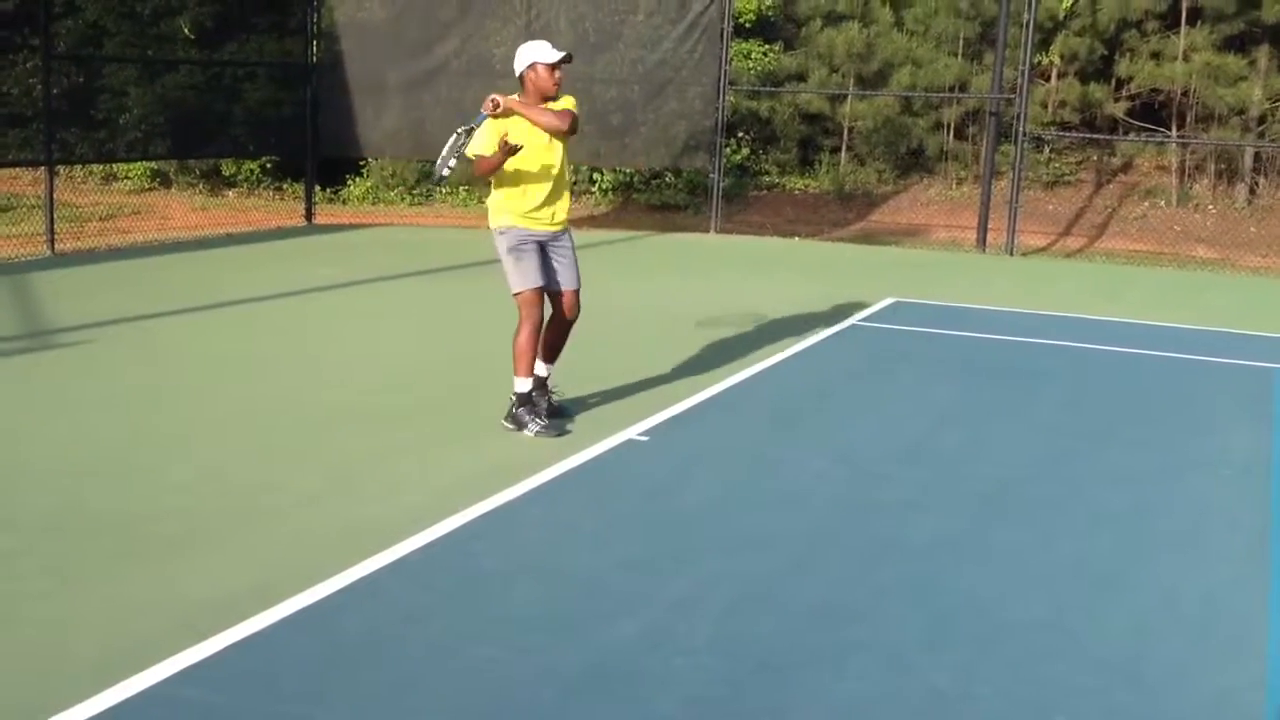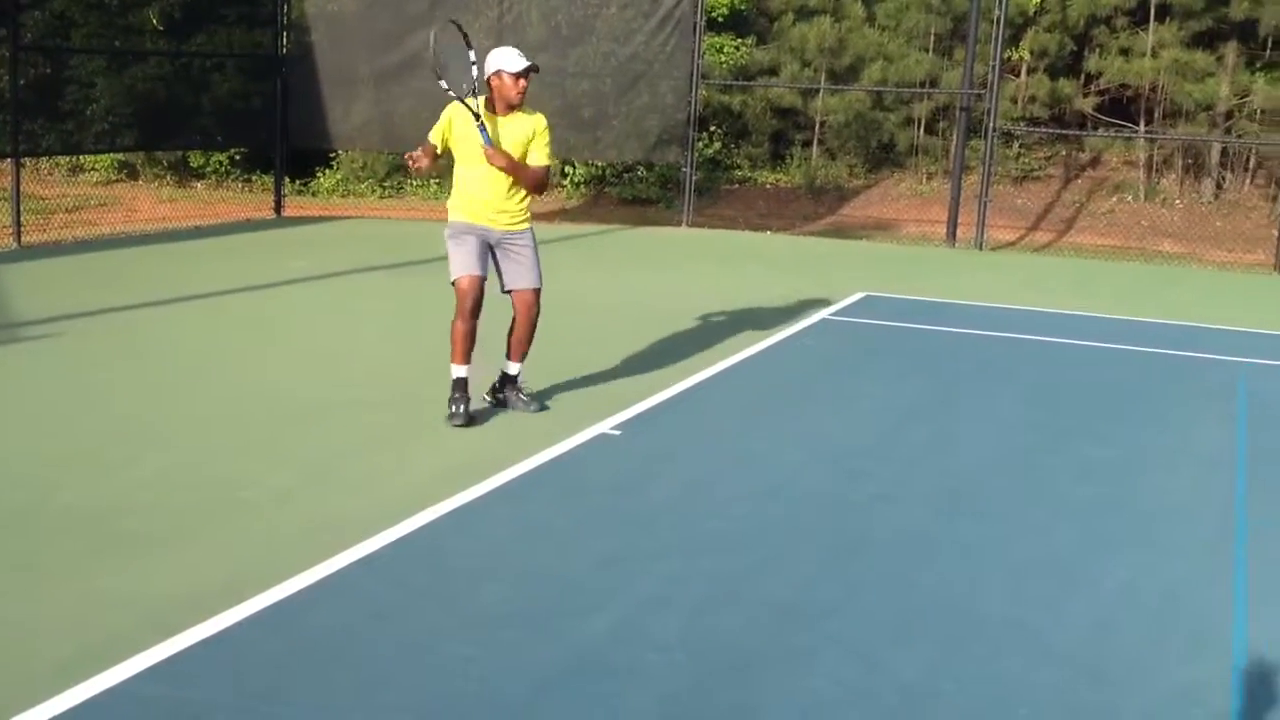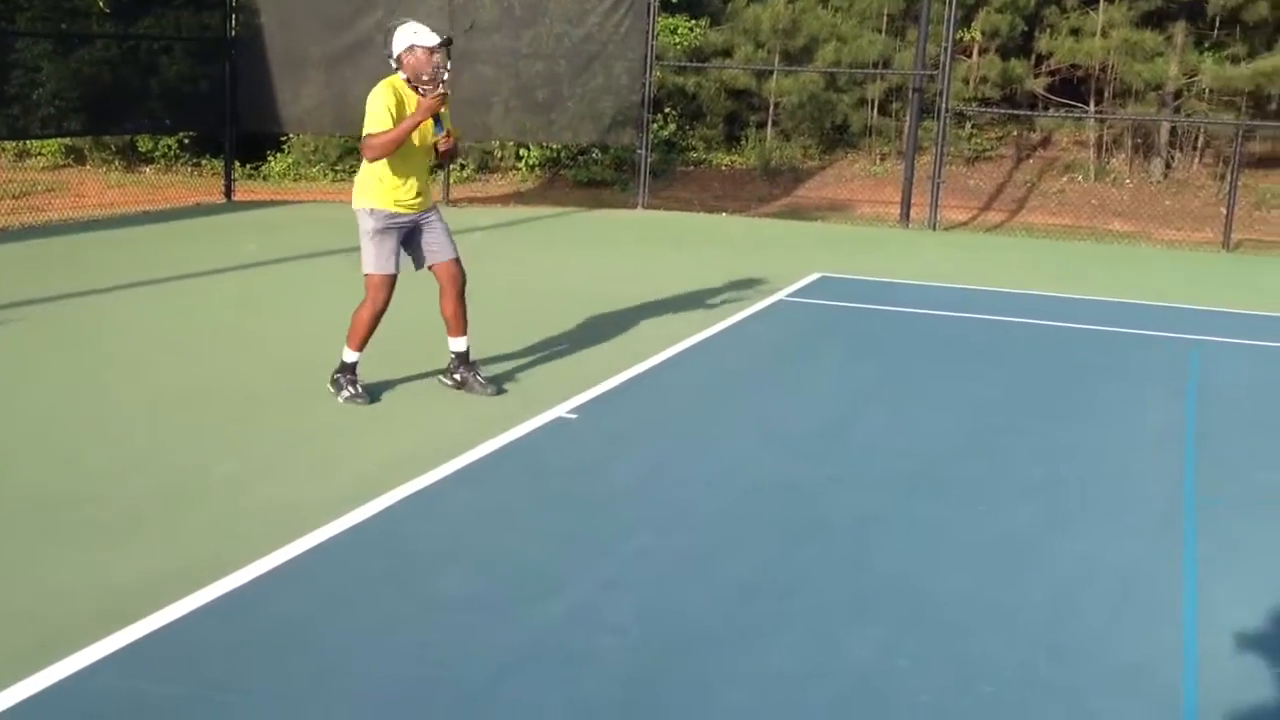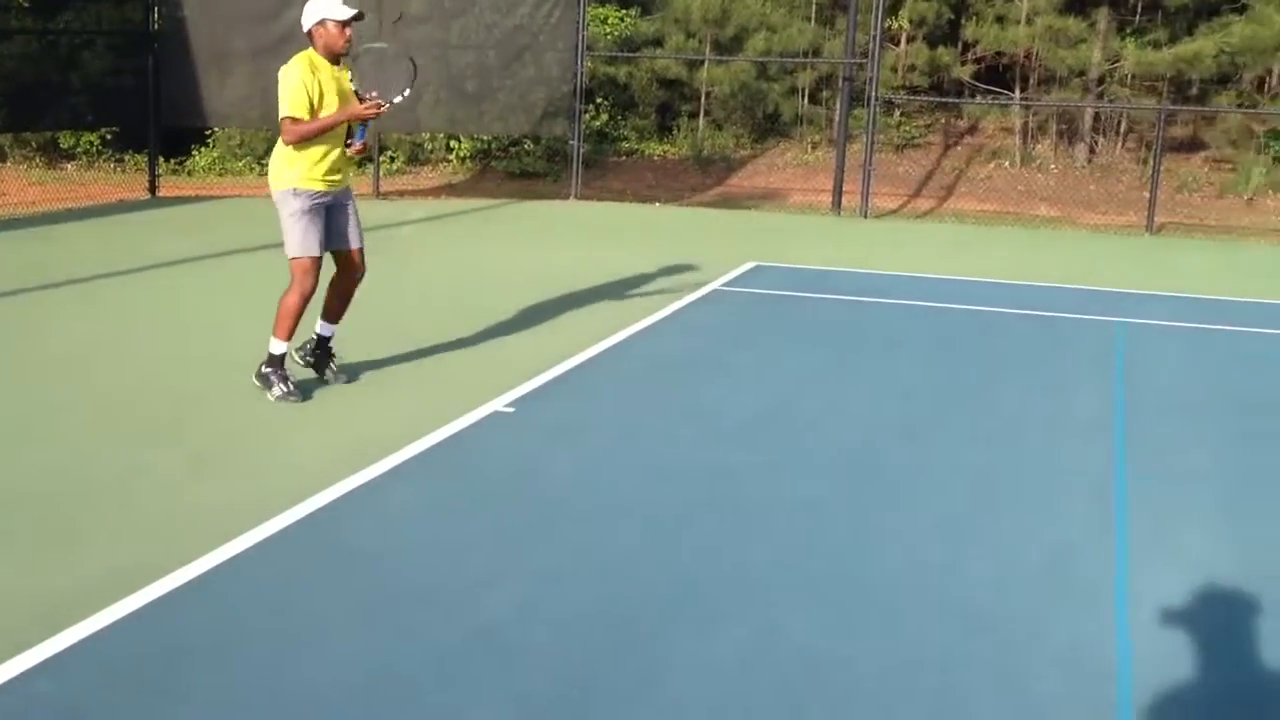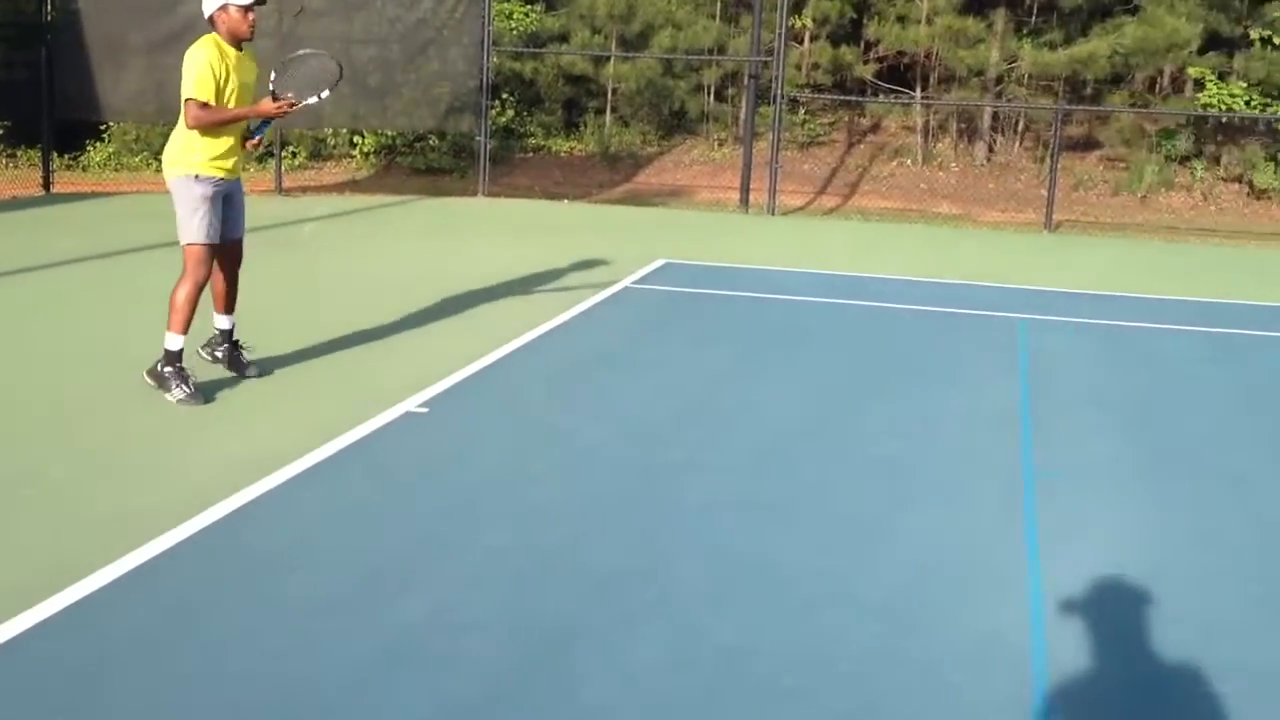
dt=0.3s
person 1, frame 1
left shoulder: (563, 107)
right shoulder: (498, 115)
left elbow: (566, 126)
right elbow: (480, 169)
left wrist: (516, 104)
right wrist: (497, 156)
left hip: (556, 227)
right hip: (513, 225)
left knee: (568, 310)
right knee: (532, 313)
left ankle: (538, 385)
right ankle: (520, 405)
person 1, frame 2
left shoulder: (535, 124)
right shoulder: (458, 113)
left elbow: (540, 184)
right elbow: (428, 151)
left wrist: (509, 165)
right wrist: (420, 157)
left hip: (514, 228)
right hip: (467, 223)
left knee: (528, 309)
right knee: (468, 300)
left ankle: (506, 384)
right ankle: (458, 390)
person 1, frame 3
left shoulder: (436, 95)
right shoulder: (385, 94)
left elbow: (437, 154)
right elbow: (371, 151)
left wrist: (446, 145)
right wrist: (417, 117)
left hip: (421, 206)
right hip: (380, 207)
left knee: (454, 279)
right knee: (379, 295)
left ankle: (460, 366)
right ankle: (345, 372)
person 1, frame 4
left shoulder: (344, 72)
right shoulder: (298, 70)
right elbow: (291, 134)
left wrist: (353, 142)
right wrist: (348, 113)
left hip: (336, 185)
right hip: (298, 186)
left knee: (354, 268)
right knee: (305, 279)
left ankle: (317, 348)
right ankle: (271, 367)
person 1, frame 5
left shoulder: (247, 60)
right shoulder: (204, 54)
right elbow: (195, 117)
left wrist: (249, 136)
right wrist: (256, 111)
left hip: (227, 173)
right hip: (194, 173)
left knee: (230, 258)
right knee: (197, 268)
left ankle: (223, 343)
right ankle: (168, 364)
